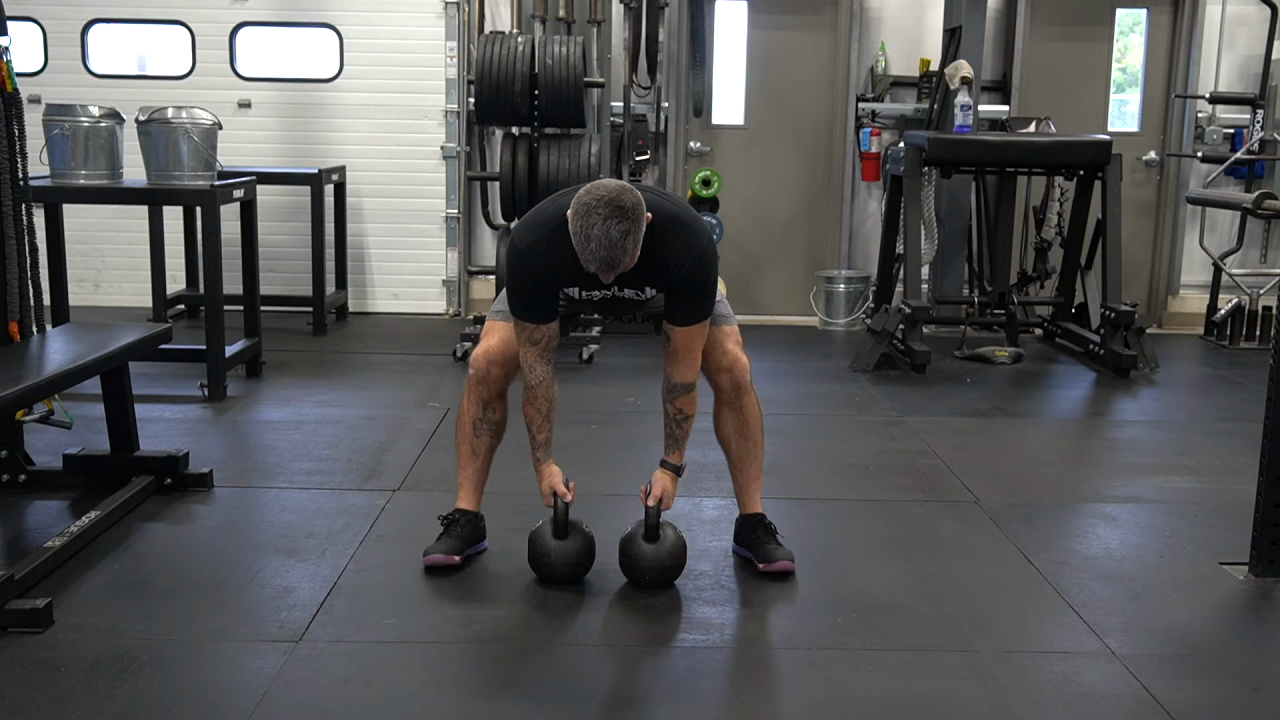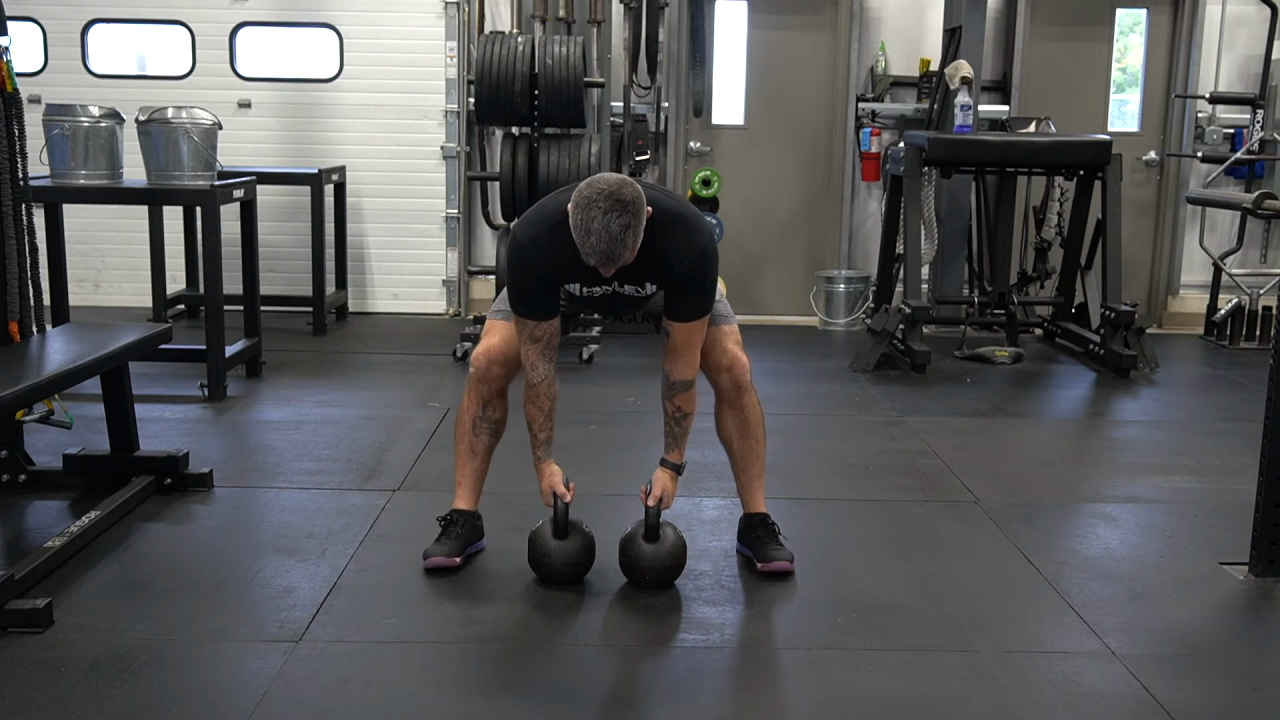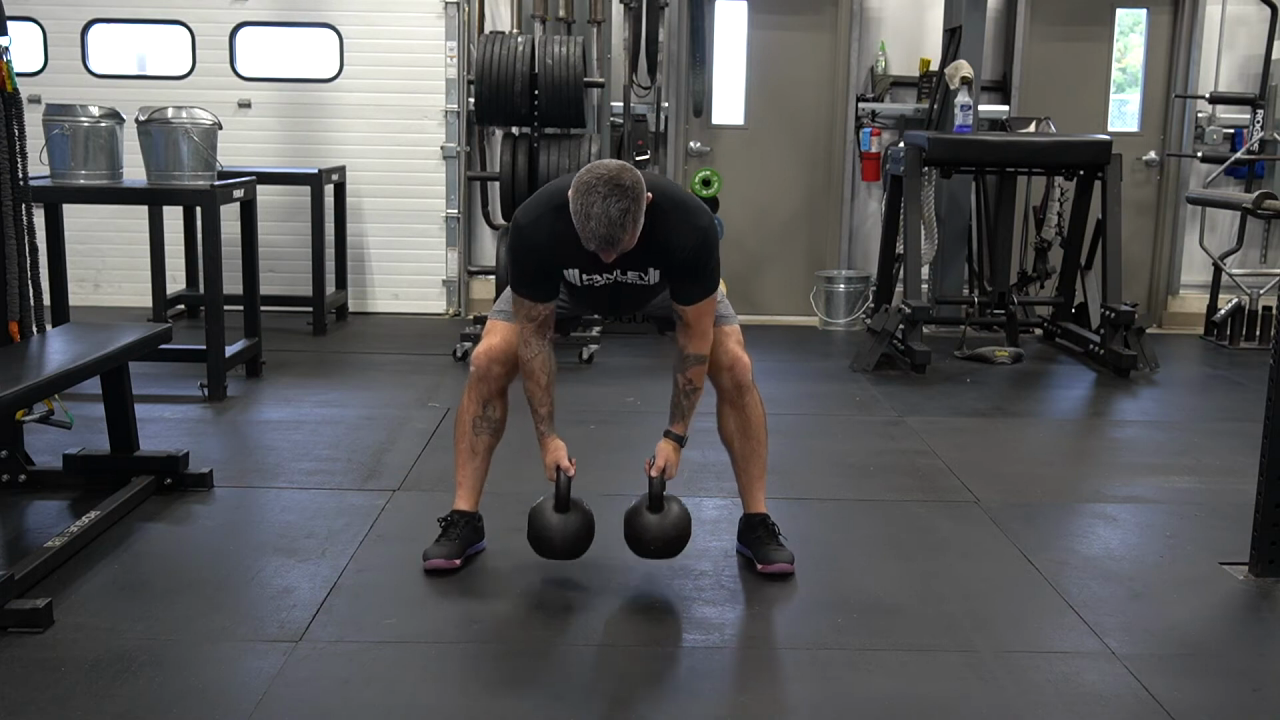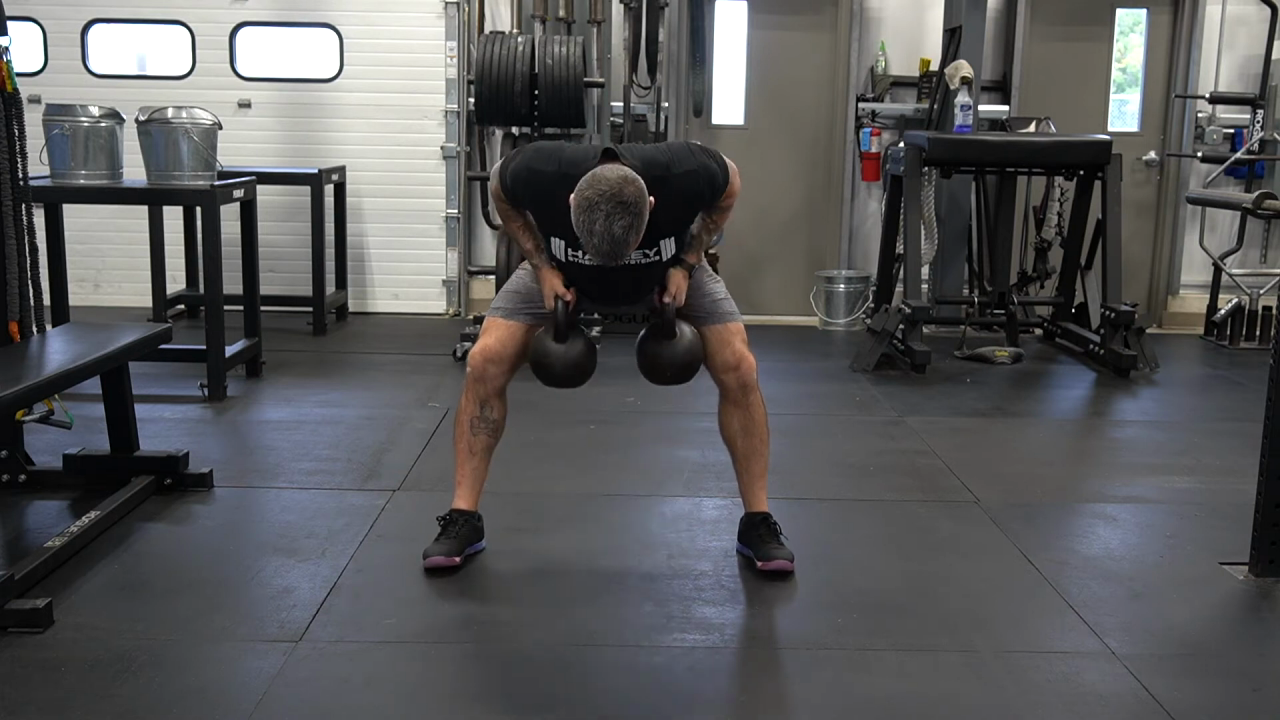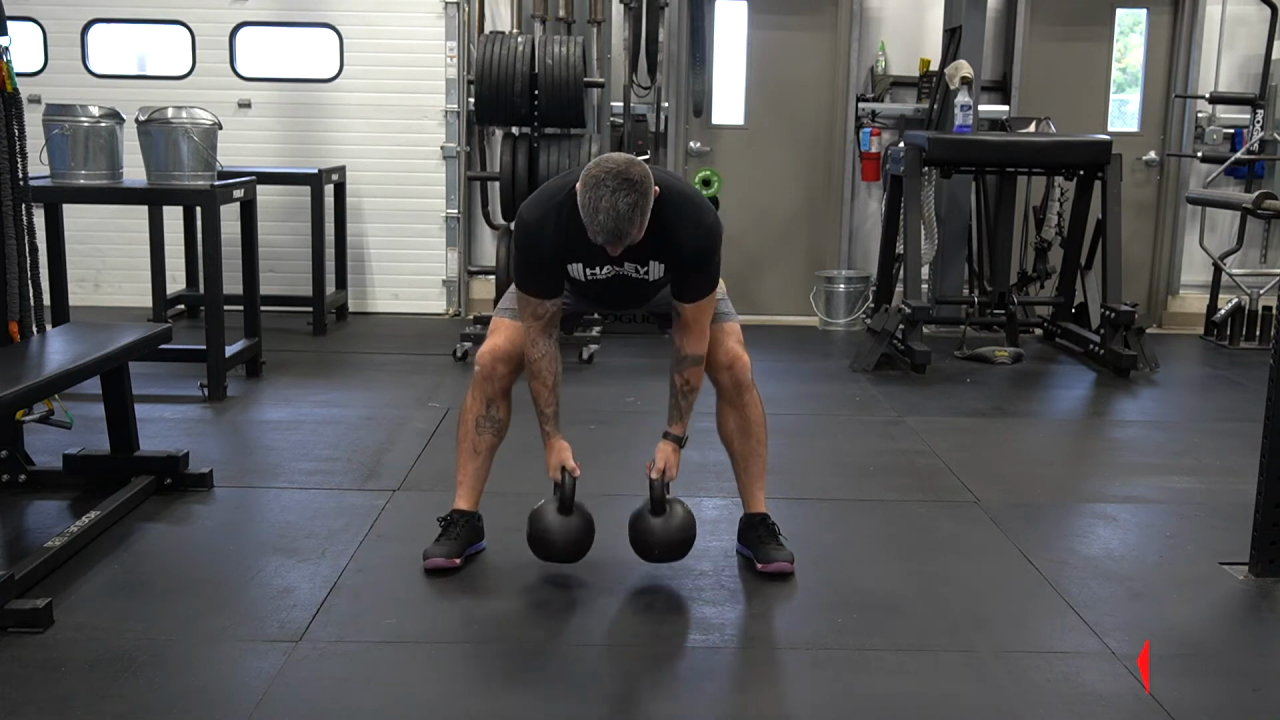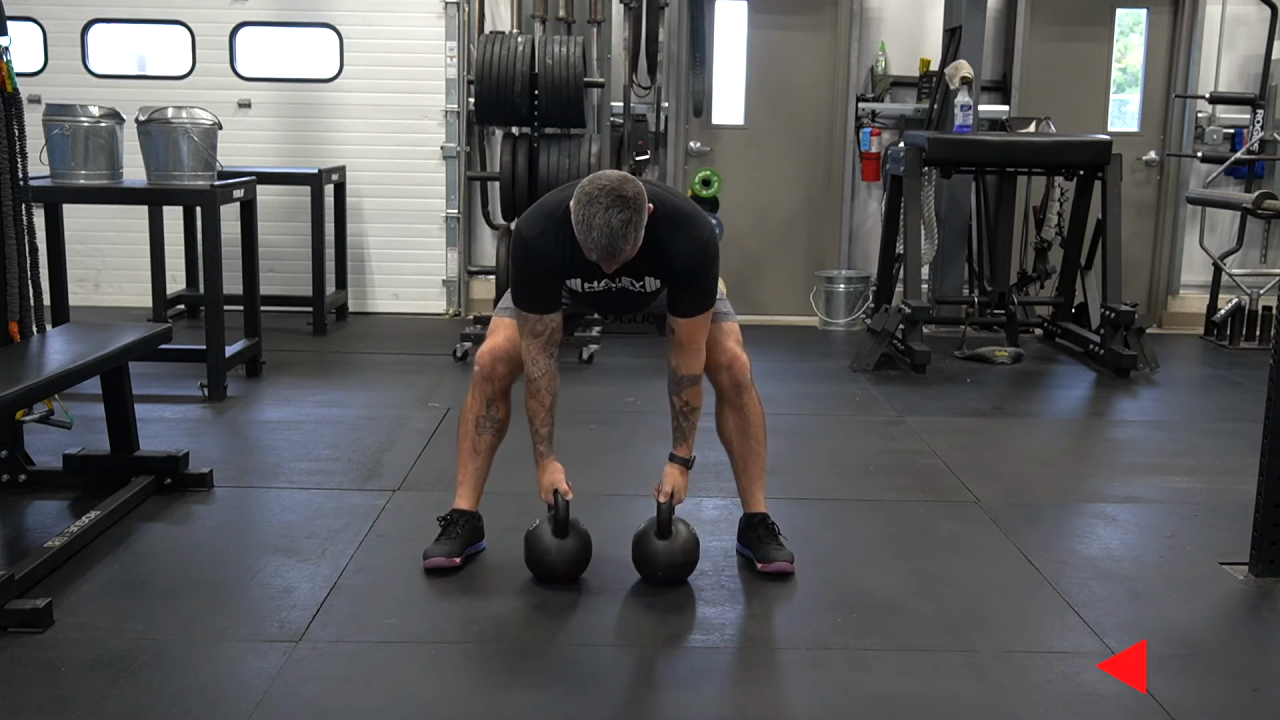
dt=0.5s
person 1, frame 1
left shoulder: (688, 243)
right shoulder: (533, 244)
left elbow: (683, 361)
right elbow: (536, 359)
left wrist: (672, 463)
right wrist: (543, 461)
left hip: (661, 280)
right hip: (561, 280)
left knee: (732, 370)
right knee: (487, 365)
left ankle: (753, 523)
right ankle: (465, 519)
person 1, frame 2
left shoulder: (690, 240)
right shoulder: (533, 240)
left elbow: (682, 359)
right elbow: (538, 358)
left wrist: (672, 463)
right wrist: (543, 460)
left hip: (663, 280)
right hip: (559, 281)
left knee: (733, 370)
right knee: (487, 365)
left ankle: (757, 523)
right ankle: (463, 519)
person 1, frame 3
left shoulder: (689, 225)
right shoulder: (535, 225)
left elbow: (695, 338)
right elbow: (534, 337)
left wrist: (674, 436)
right wrist: (547, 436)
left hip: (664, 281)
right hip: (565, 282)
left knee: (735, 370)
right knee: (488, 363)
left ankle: (757, 523)
right ankle: (464, 519)
person 1, frame 4
left shoulder: (687, 174)
right shoulder: (537, 173)
left elbow: (729, 185)
right elbow: (501, 192)
left wrist: (687, 261)
right wrist: (541, 265)
left hip: (666, 272)
right hip: (562, 272)
left knee: (739, 369)
right knee: (484, 363)
left ankle: (758, 522)
right ankle: (462, 518)
person 1, frame 5
left shoulder: (692, 219)
right shoulder: (541, 218)
left elbow: (693, 335)
right elbow: (538, 331)
left wrist: (673, 437)
right wrist: (553, 437)
left hip: (668, 278)
right hip: (567, 278)
left knee: (734, 368)
right knee: (493, 361)
left ankle: (757, 523)
right ankle: (463, 519)
person 1, frame 6
left shoulder: (690, 235)
right shoulder: (537, 234)
left elbow: (688, 352)
right elbow: (539, 353)
left wrist: (680, 458)
right wrist: (545, 458)
left hip: (664, 282)
right hip: (565, 281)
left knee: (733, 368)
right knee: (492, 363)
left ankle: (756, 523)
right ankle: (463, 518)
